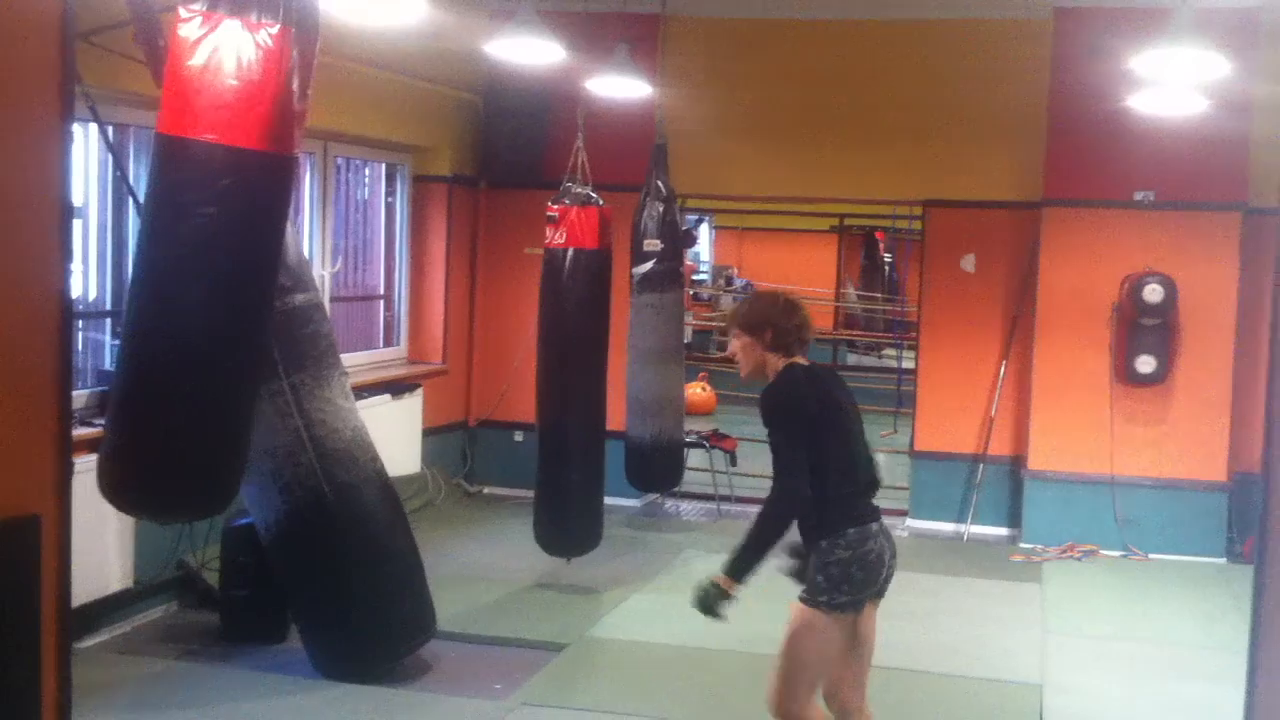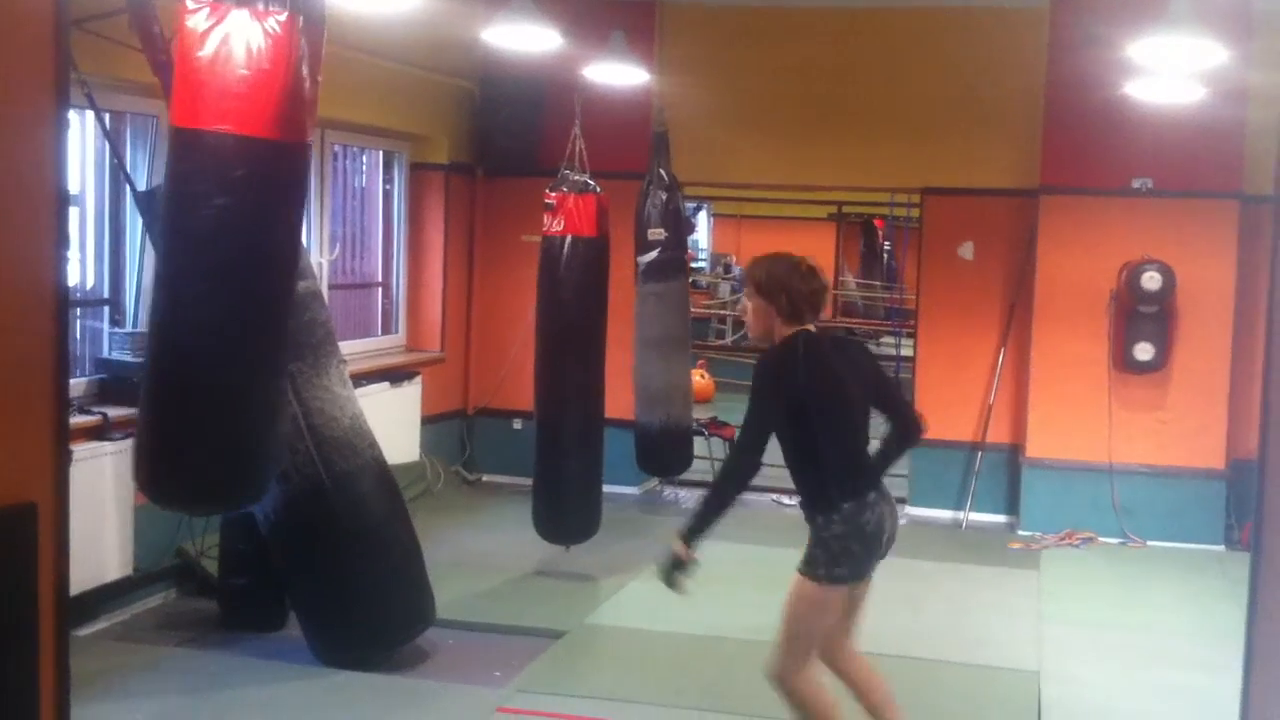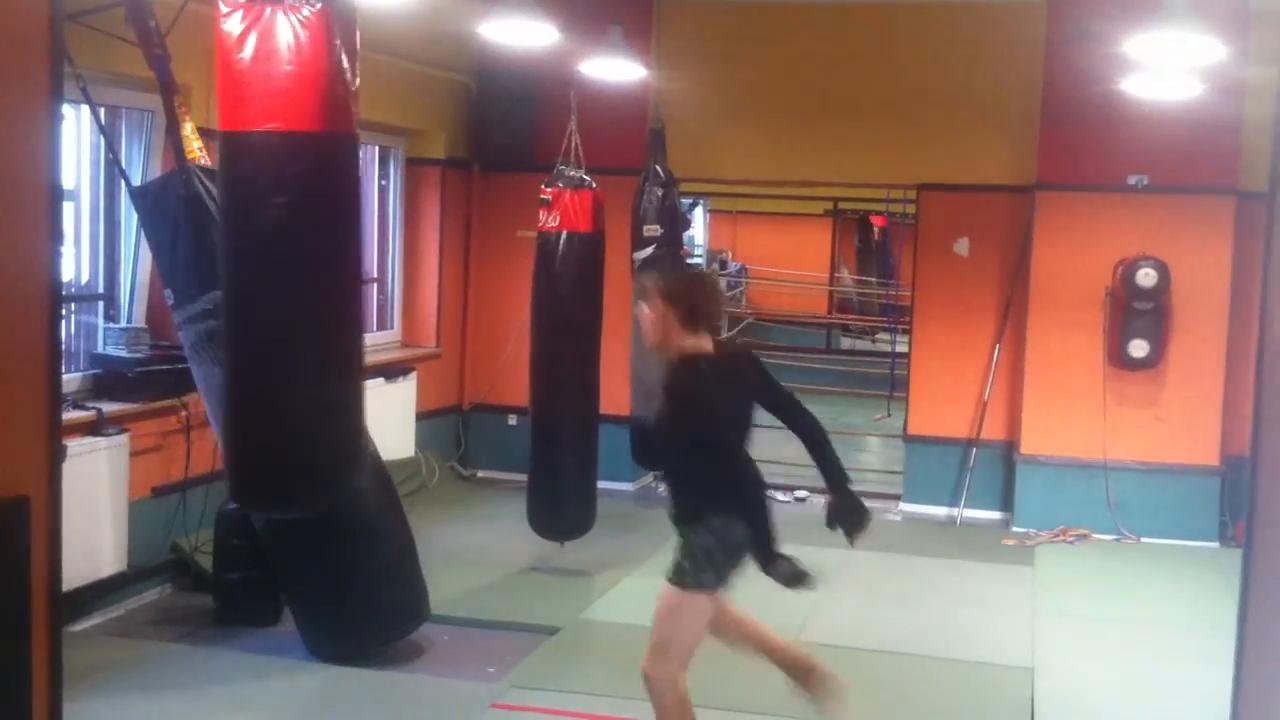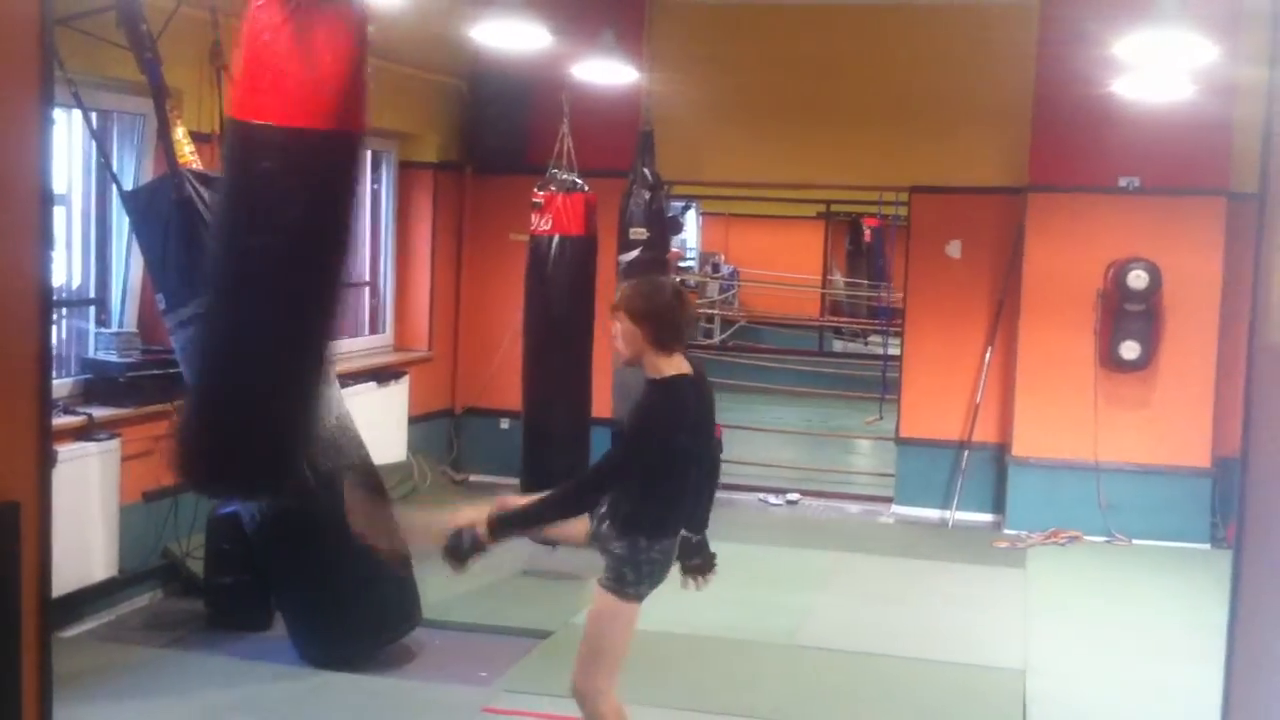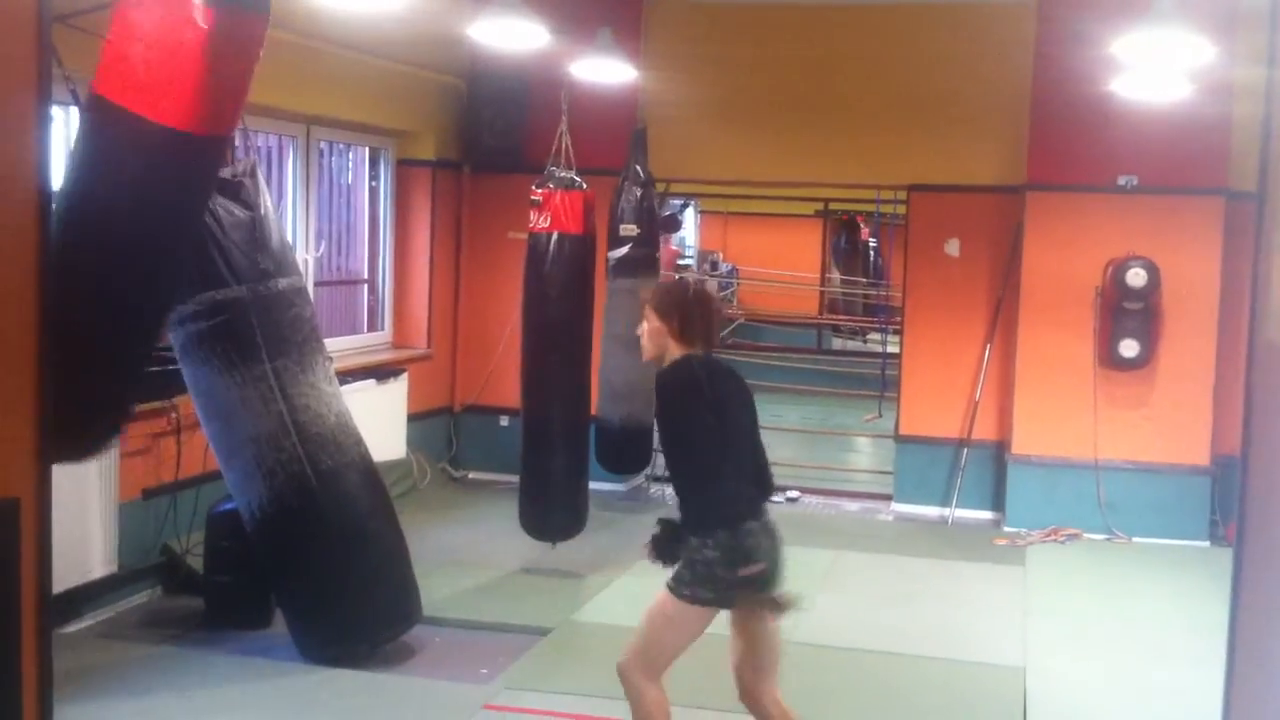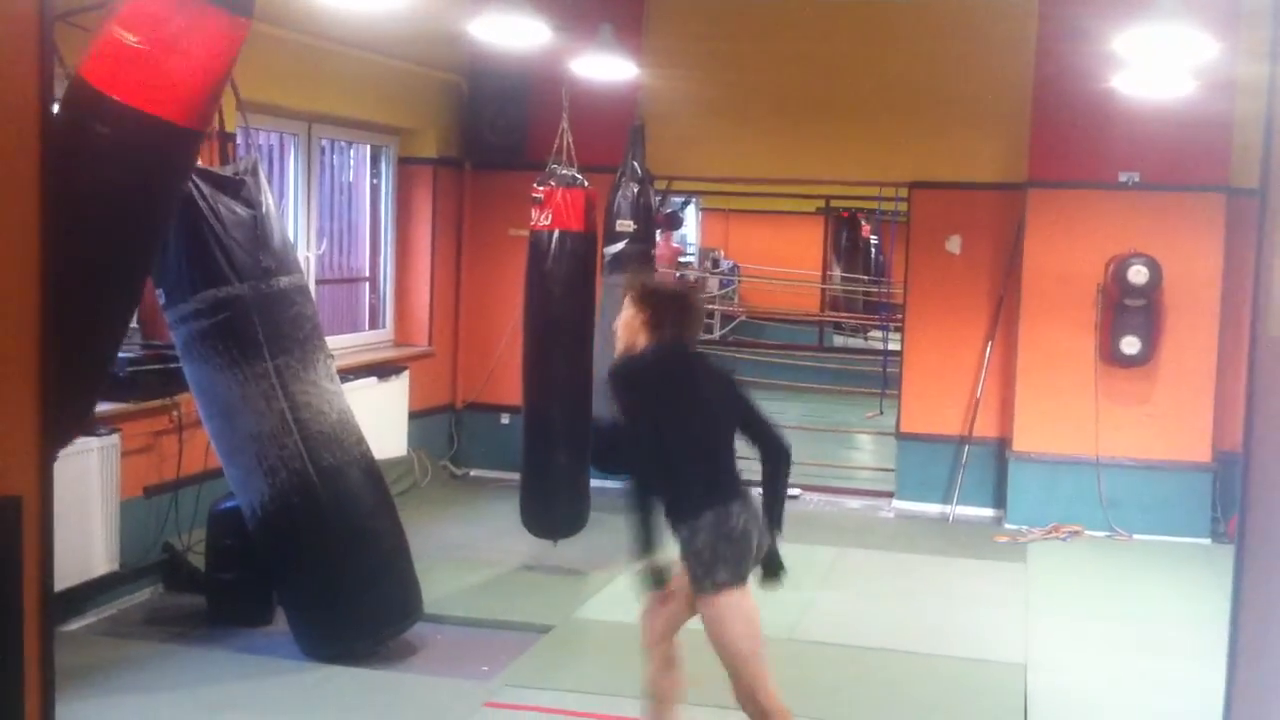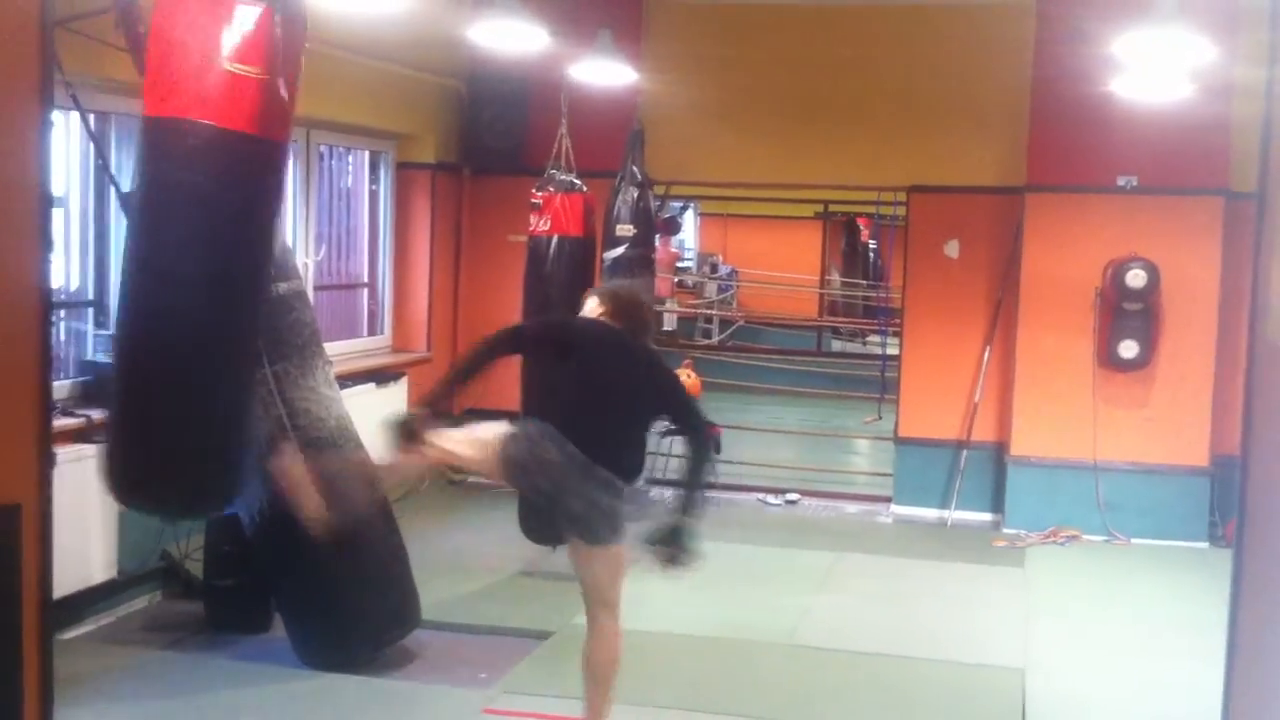
dt=0.4s
person 1, frame 1
left shoulder: (783, 395)
right shoulder: (826, 383)
left elbow: (789, 495)
left wrist: (730, 577)
left hip: (840, 556)
right hip: (873, 546)
person 1, frame 2
left shoulder: (779, 365)
right shoulder: (849, 351)
left elbow: (743, 463)
right elbow: (909, 425)
left wrist: (687, 541)
left hip: (841, 525)
right hip: (873, 512)
left knee: (790, 670)
right knee: (833, 648)
person 1, frame 3
left shoulder: (686, 385)
right shoulder: (735, 362)
left elbow: (732, 465)
right elbow: (804, 423)
left wrist: (767, 553)
right wrist: (840, 490)
left hip: (711, 530)
right hip: (736, 518)
left knee: (660, 671)
right knee: (705, 614)
right ankle: (803, 668)
person 1, frame 4
left shoulder: (660, 409)
right shoulder: (692, 387)
left elbow: (585, 492)
right elbow: (707, 467)
left wrist: (490, 531)
right wrist: (695, 537)
left hip: (637, 550)
right hip: (624, 517)
right knee: (510, 508)
person 1, frame 5
left shoulder: (677, 381)
right shoulder: (728, 379)
left elbow: (713, 475)
left wrist: (745, 562)
left hip: (717, 551)
right hip: (755, 544)
left knee: (636, 671)
person 1, frame 6
left shoulder: (631, 373)
right shoulder: (709, 372)
left elbow: (643, 465)
right elbow: (776, 452)
left wrist: (650, 558)
right wrist: (768, 534)
left hip: (708, 532)
right hip: (739, 524)
right knee: (656, 628)
person 1, frame 7
left shoulder: (578, 331)
right shoulder: (660, 374)
left elbow: (501, 342)
right elbow: (699, 439)
left wrist: (428, 405)
right wrist: (682, 518)
left hip: (539, 448)
right hip: (596, 495)
left knee: (434, 442)
right knee: (605, 615)
